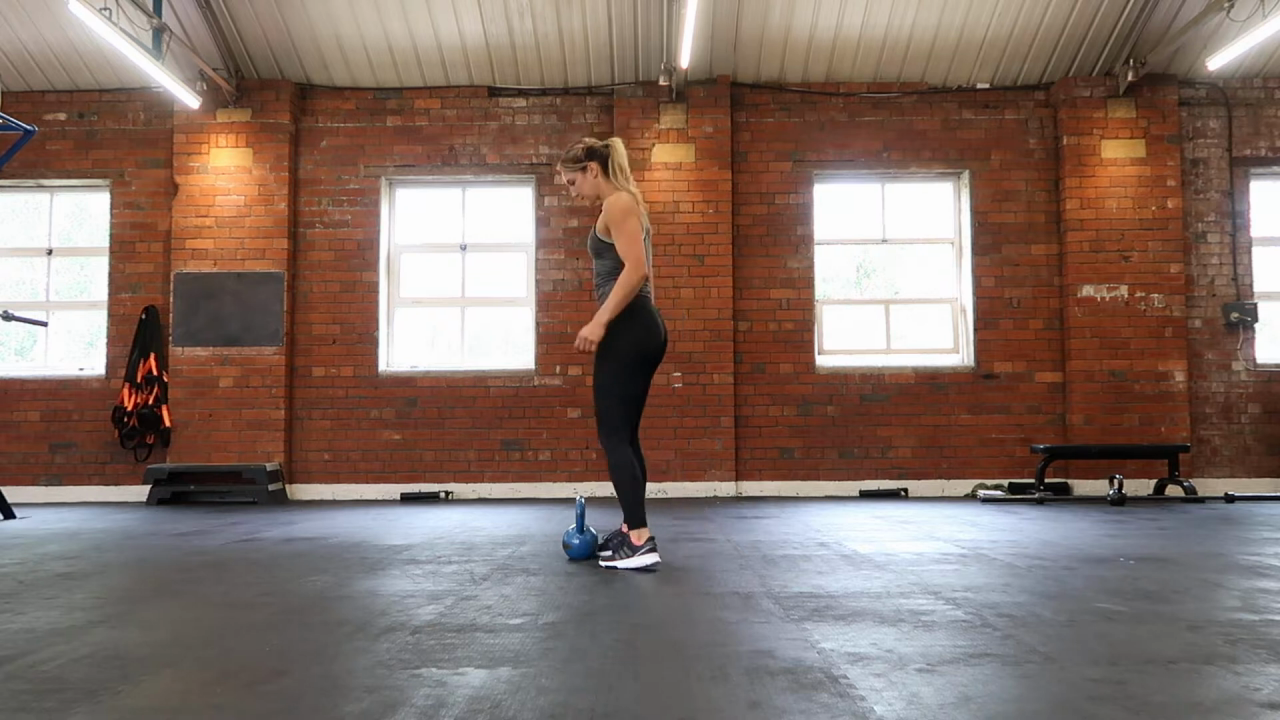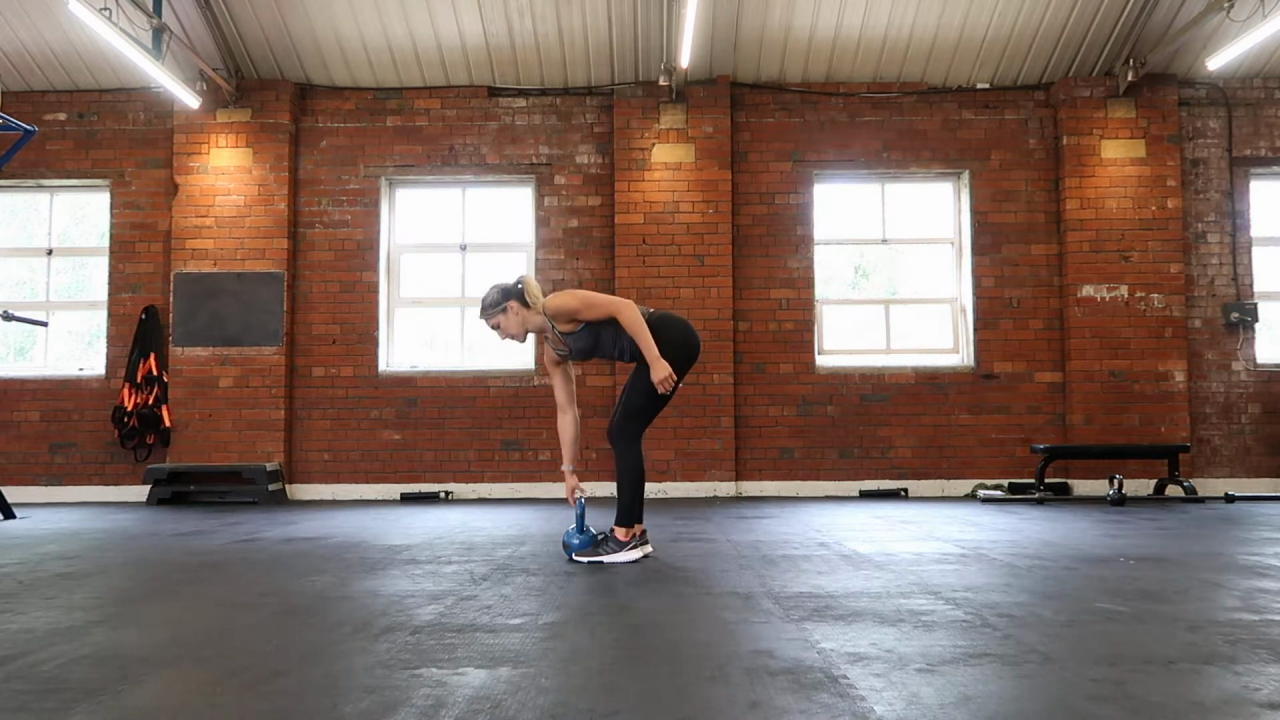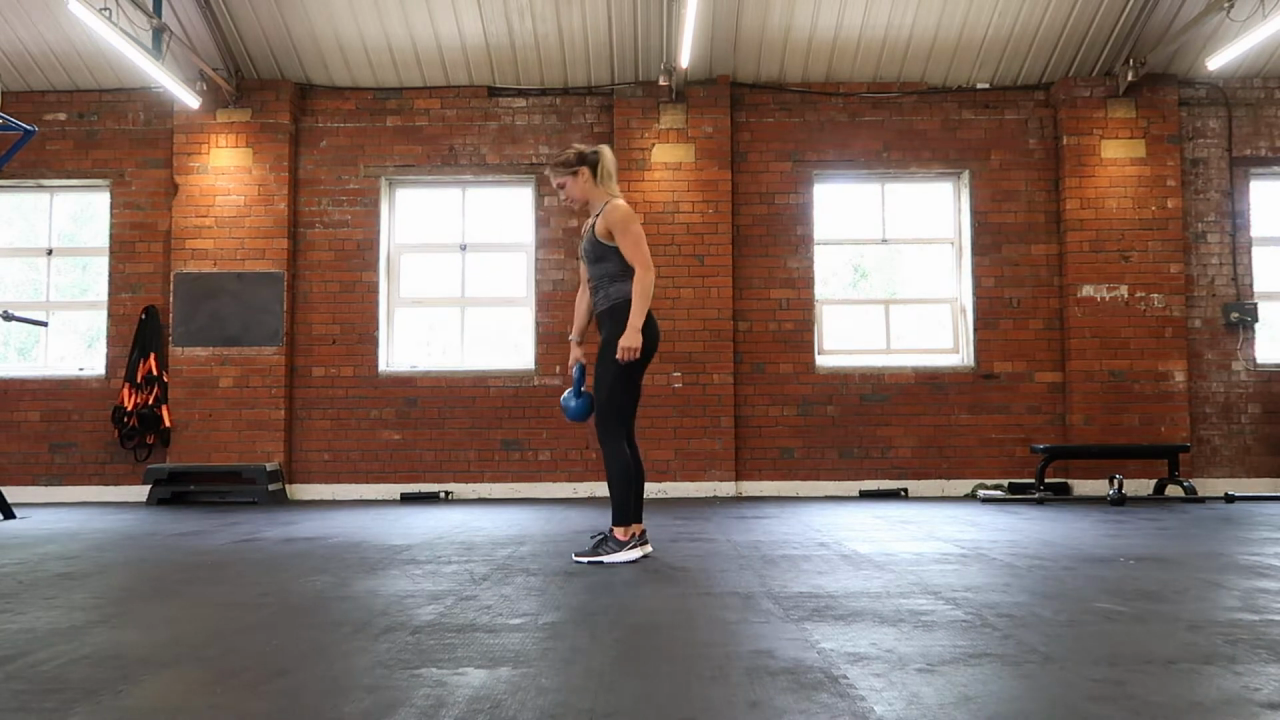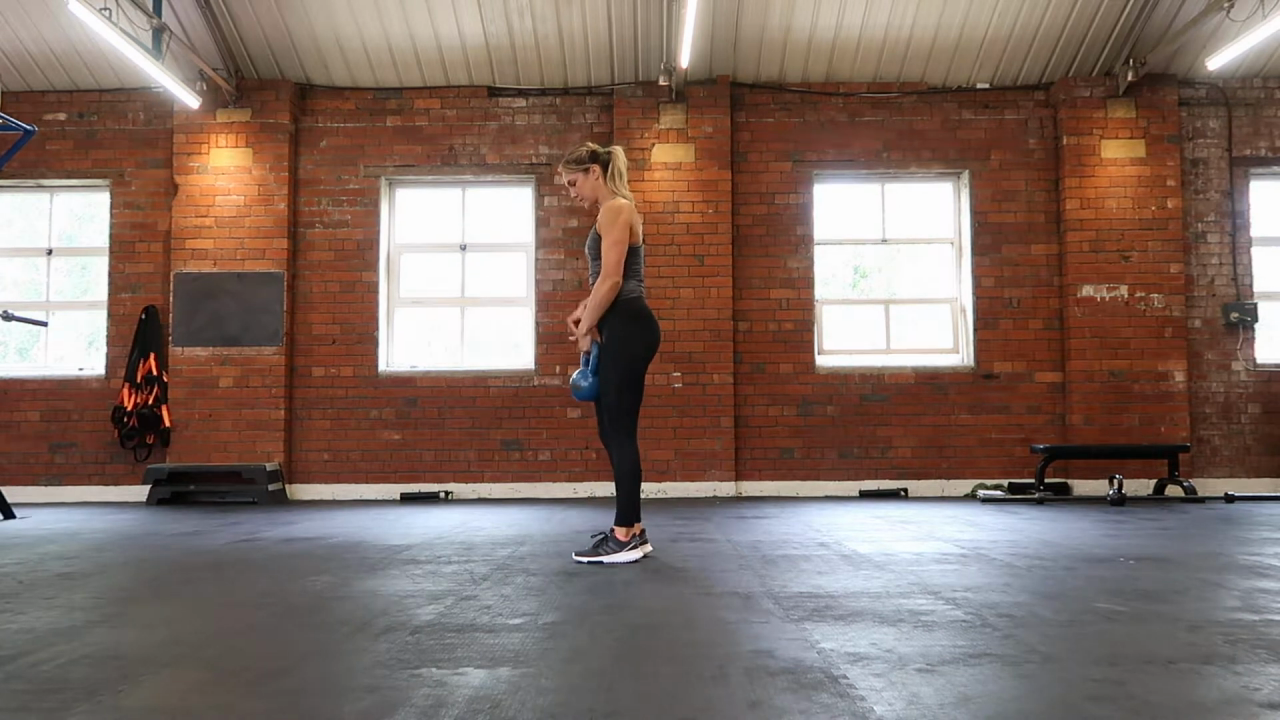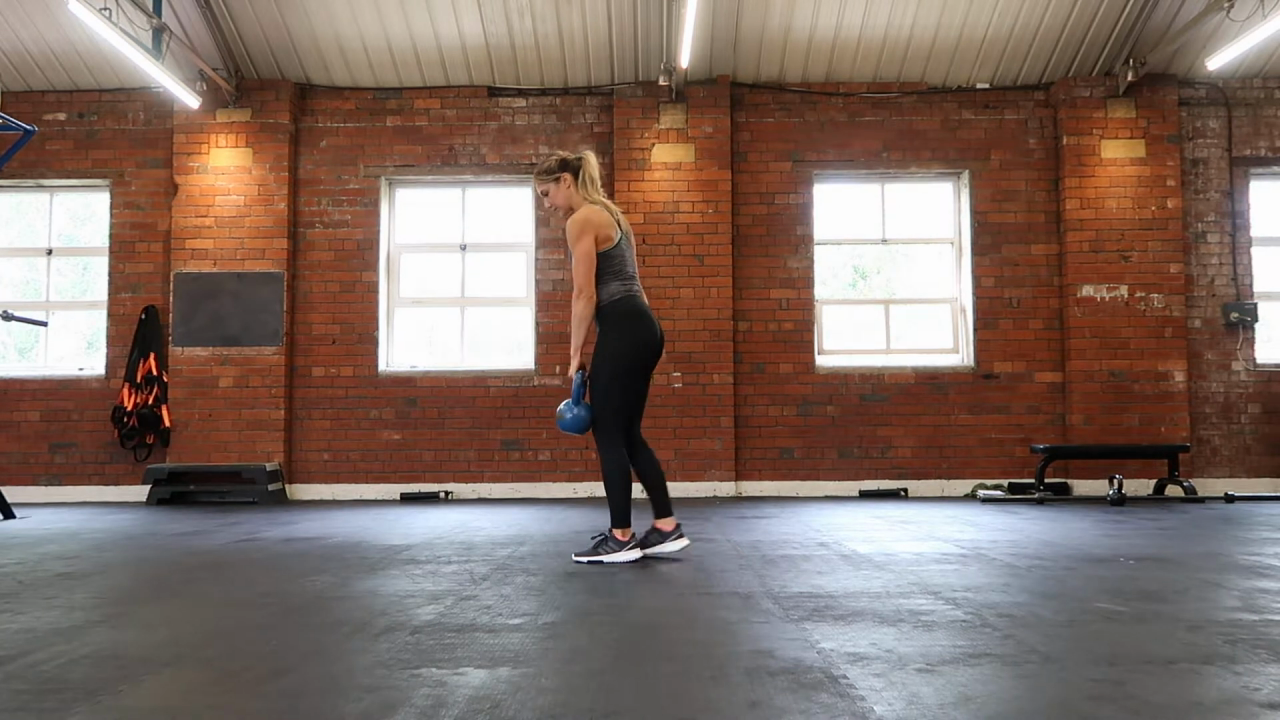
dt=1s
person 1, frame 1
left shoulder: (618, 204)
right shoulder: (626, 207)
left elbow: (636, 269)
left wrist: (598, 321)
left hip: (626, 327)
right hip: (643, 327)
left knee: (613, 433)
right knee: (624, 433)
left ankle: (641, 539)
right ankle: (634, 531)
person 1, frame 2
left shoulder: (556, 307)
right shoulder: (552, 351)
left elbow: (624, 306)
right elbow: (566, 411)
left wrist: (655, 361)
right wrist: (568, 471)
left hip: (671, 339)
right hip: (657, 349)
left knee: (625, 432)
right knee: (620, 433)
left ankle: (625, 537)
right ankle: (634, 531)
person 1, frame 3
left shoulder: (616, 211)
right shoulder: (590, 223)
left elbow: (644, 271)
right elbow: (587, 289)
left wrist: (634, 329)
right wrist: (575, 342)
left hip: (626, 331)
right hip: (615, 331)
left knee: (610, 431)
right knee: (619, 433)
left ankle: (624, 537)
right ankle: (634, 532)
person 1, frame 4
left shoulder: (615, 209)
right shoulder: (610, 213)
left elbow: (612, 279)
left wrist: (586, 326)
right wrist: (585, 312)
left hip: (628, 329)
right hip: (622, 329)
left knee: (619, 432)
right knee: (613, 431)
left ankle: (625, 537)
right ankle: (633, 530)
person 1, frame 5
left shoulder: (580, 221)
right shoulder: (610, 214)
left elbow: (584, 294)
left wrist: (575, 353)
left hip: (623, 331)
right hip: (644, 325)
left knee: (608, 435)
right knee: (627, 432)
left ankle: (622, 538)
right ankle: (667, 525)
